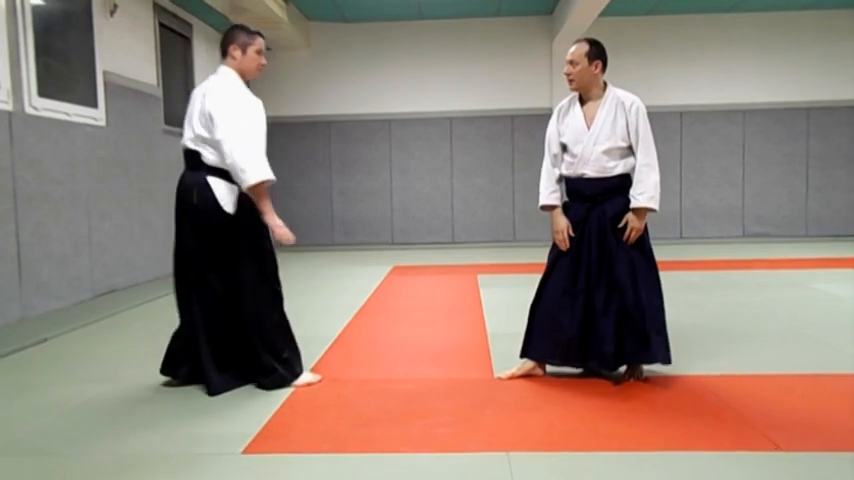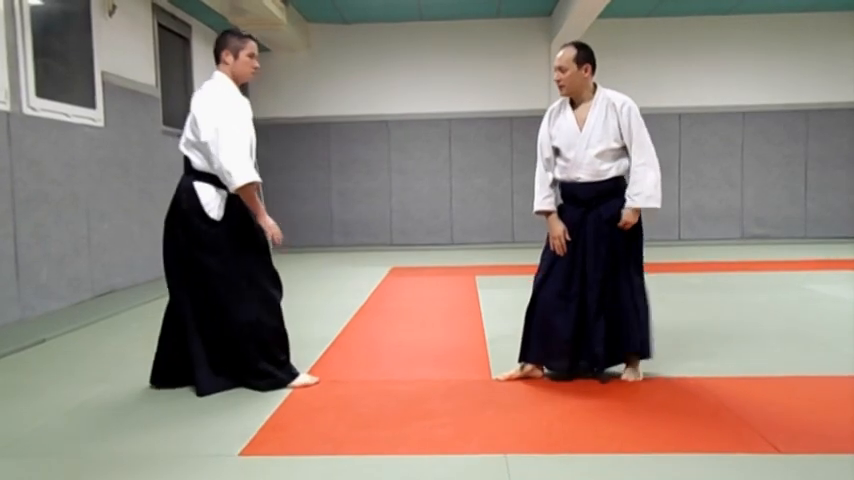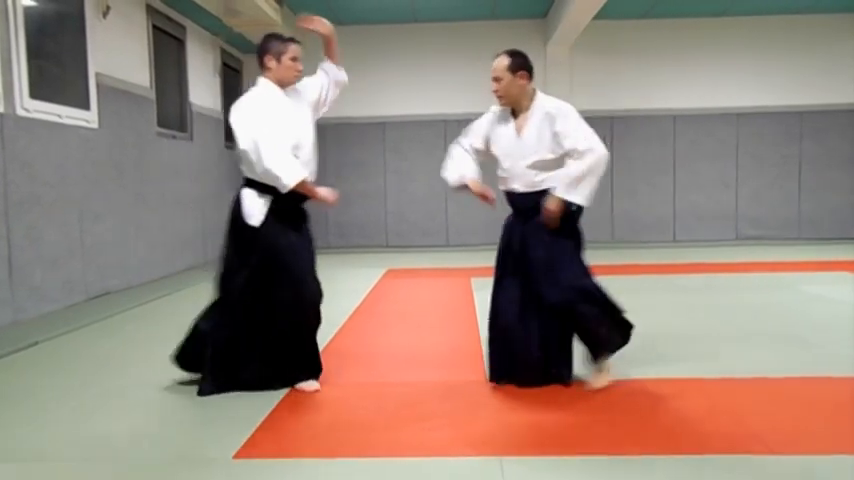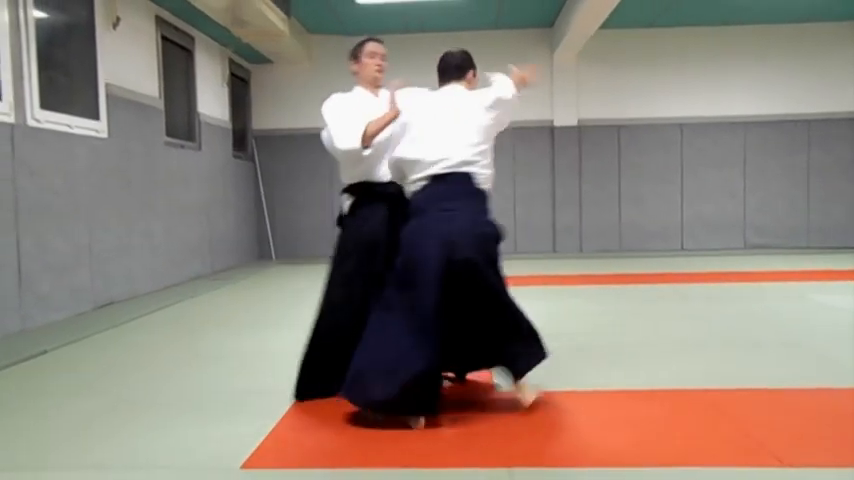
dt=0.5s
person 1, frame 1
left shoulder: (206, 89)
right shoulder: (238, 97)
right elbow: (246, 160)
right wrist: (269, 215)
left hip: (195, 190)
right hip: (221, 195)
left knee: (205, 281)
right knee: (254, 282)
left ankle: (189, 365)
right ankle: (279, 368)
person 1, frame 2
left shoulder: (227, 98)
right shoulder: (219, 99)
right elbow: (233, 165)
left wrist: (255, 210)
right wrist: (261, 215)
left hip: (197, 201)
right hip: (212, 204)
left knee: (199, 288)
right knee: (253, 284)
left ankle: (180, 367)
right ankle: (273, 369)
person 1, frame 3
left shoulder: (299, 97)
right shoulder: (253, 106)
left elbow: (330, 80)
right elbow: (275, 163)
left wrist: (329, 39)
right wrist: (315, 192)
left hip: (288, 209)
right hip: (264, 210)
left knee: (261, 292)
right knee: (297, 289)
left ankle: (224, 360)
right ankle: (295, 369)
person 1, frame 4
left shoulder: (403, 102)
right shoulder: (338, 104)
right elbow: (348, 142)
right wrist: (388, 116)
left hip: (404, 205)
right hip: (368, 208)
right knee: (352, 293)
right ankle: (325, 376)
person 2, frame 1
left shoulder: (628, 105)
right shoulder: (563, 111)
left elbow: (646, 159)
right elbow: (551, 162)
left wrist: (640, 209)
right wrist: (556, 211)
left hip: (616, 205)
right hip: (576, 207)
left knee: (627, 285)
right knee: (560, 283)
left ankle: (633, 361)
right ankle: (537, 359)
person 2, frame 2
left shoulder: (619, 106)
right shoulder: (554, 114)
left elbow: (644, 158)
right elbow: (544, 167)
left wrist: (635, 205)
right wrist: (551, 215)
left hip: (611, 207)
right hip: (570, 210)
left knee: (620, 286)
right knee: (552, 285)
left ankle: (631, 359)
right ankle: (536, 361)
person 2, frame 3
left shoulder: (557, 113)
right shoulder: (495, 119)
left elbow: (594, 154)
right elbow: (463, 148)
left wrist: (561, 195)
right wrist: (469, 178)
left hip: (553, 217)
right hip: (520, 219)
left knee: (568, 290)
right knee: (511, 297)
left ankle: (602, 354)
right ankle: (520, 368)
person 2, frame 4
left shoulder: (417, 114)
right shoulder: (483, 102)
left elbow: (403, 165)
right elbow: (502, 89)
right wrist: (511, 81)
left hip: (425, 220)
right hip: (468, 220)
left knee: (411, 310)
right knee: (491, 302)
left ankle: (405, 406)
right ankle: (520, 382)
